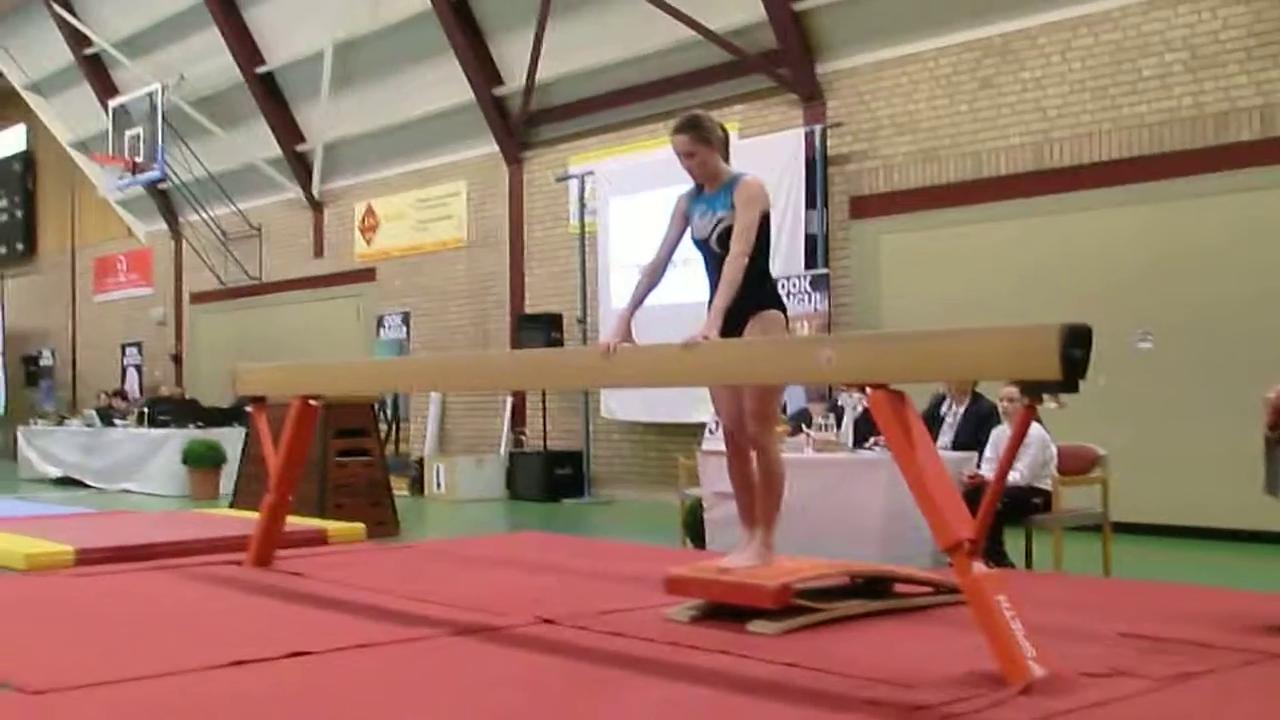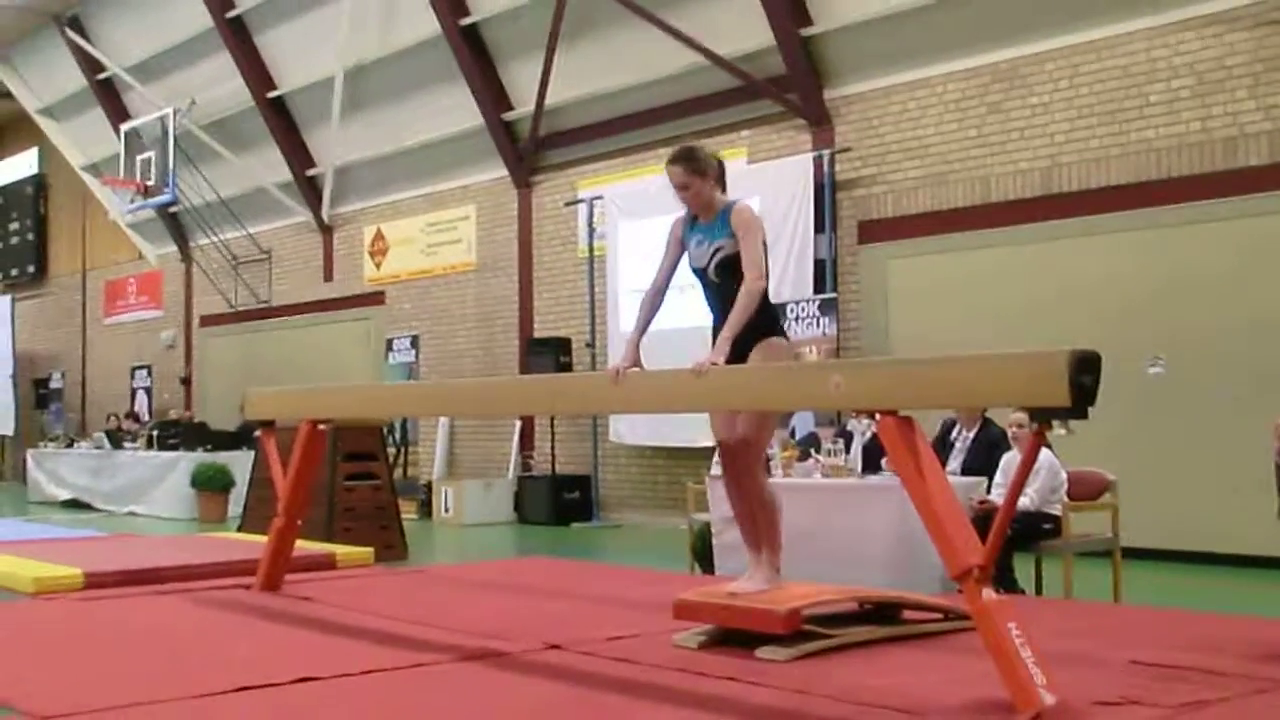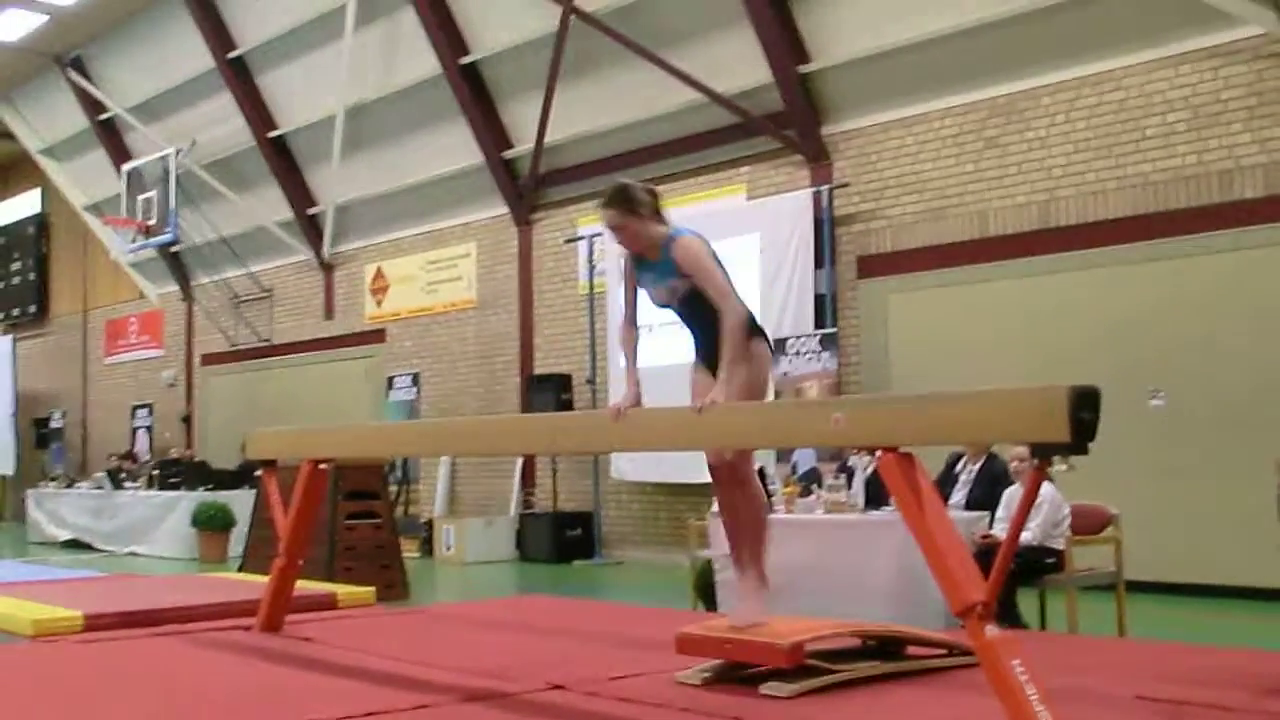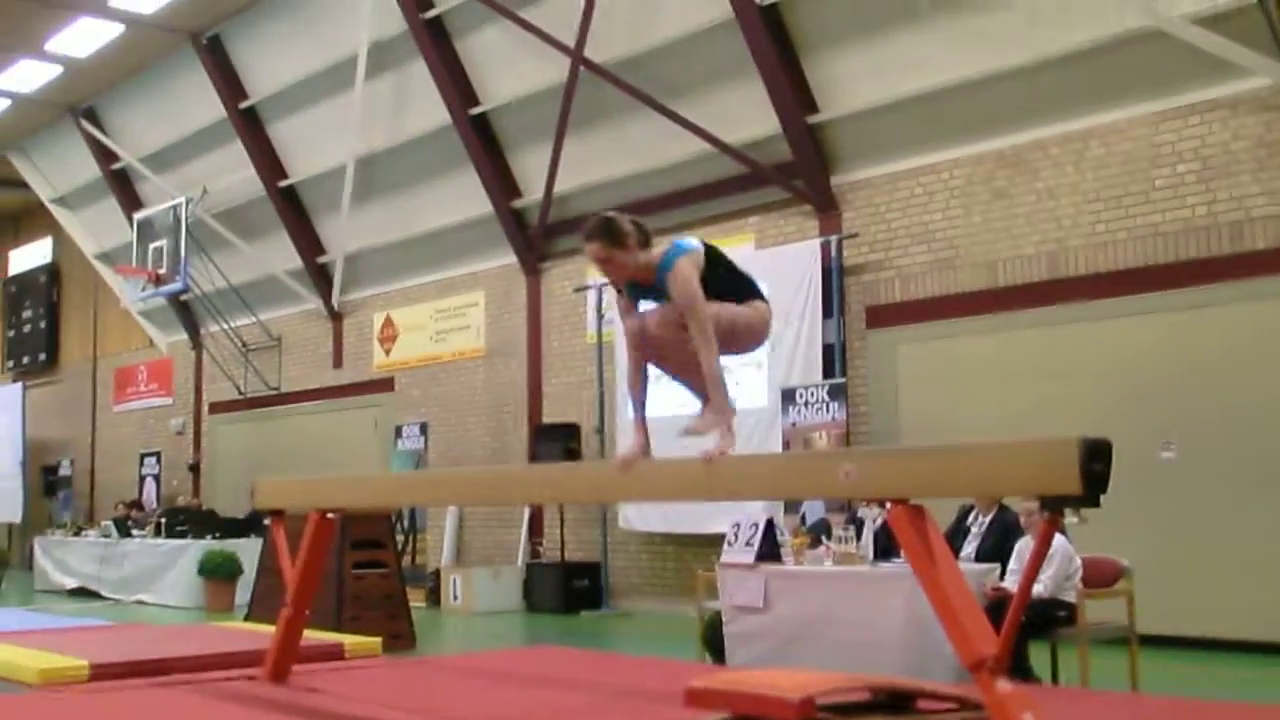
dt=0.4s
person 1, frame 1
left shoulder: (748, 188)
right shoulder: (688, 201)
left elbow: (740, 256)
right elbow: (658, 263)
left wrist: (712, 320)
right wrist: (624, 320)
left hip: (760, 312)
right hip: (722, 319)
left knee: (759, 431)
right knee: (733, 435)
left ankle: (764, 542)
right ankle: (749, 537)
person 1, frame 2
left shoulder: (741, 216)
right shoulder: (682, 227)
left elbow: (754, 282)
right elbow: (657, 287)
left wrist: (722, 345)
right wrist: (632, 346)
left hip: (763, 340)
right hip: (725, 346)
left knee: (748, 459)
right knee: (730, 459)
left ankle: (770, 565)
right ankle: (756, 562)
person 1, frame 3
left shoulder: (684, 246)
right shoulder: (632, 261)
left elbow: (732, 308)
right elbow: (628, 324)
left wrist: (725, 383)
right wrist: (631, 385)
left hip: (746, 348)
right hip: (707, 356)
left knee: (735, 469)
right knee: (718, 471)
left ankle: (756, 579)
right ankle: (747, 578)
person 1, frame 4
left shoulder: (677, 267)
right shoulder: (626, 286)
left elbow: (707, 346)
right elbow: (634, 360)
left wrist: (724, 429)
right wrist: (641, 434)
left hip: (749, 313)
right hip: (713, 318)
left knee: (655, 325)
right knee: (635, 329)
left ankle: (718, 408)
right ankle: (716, 404)
